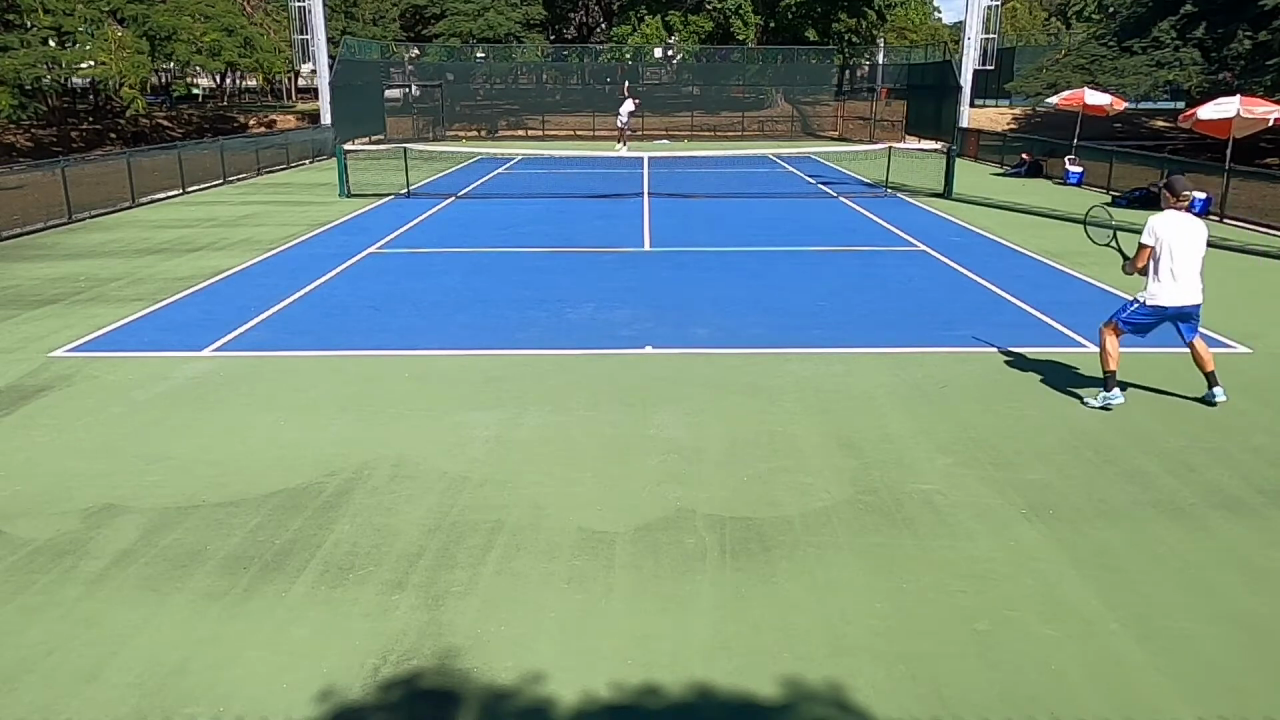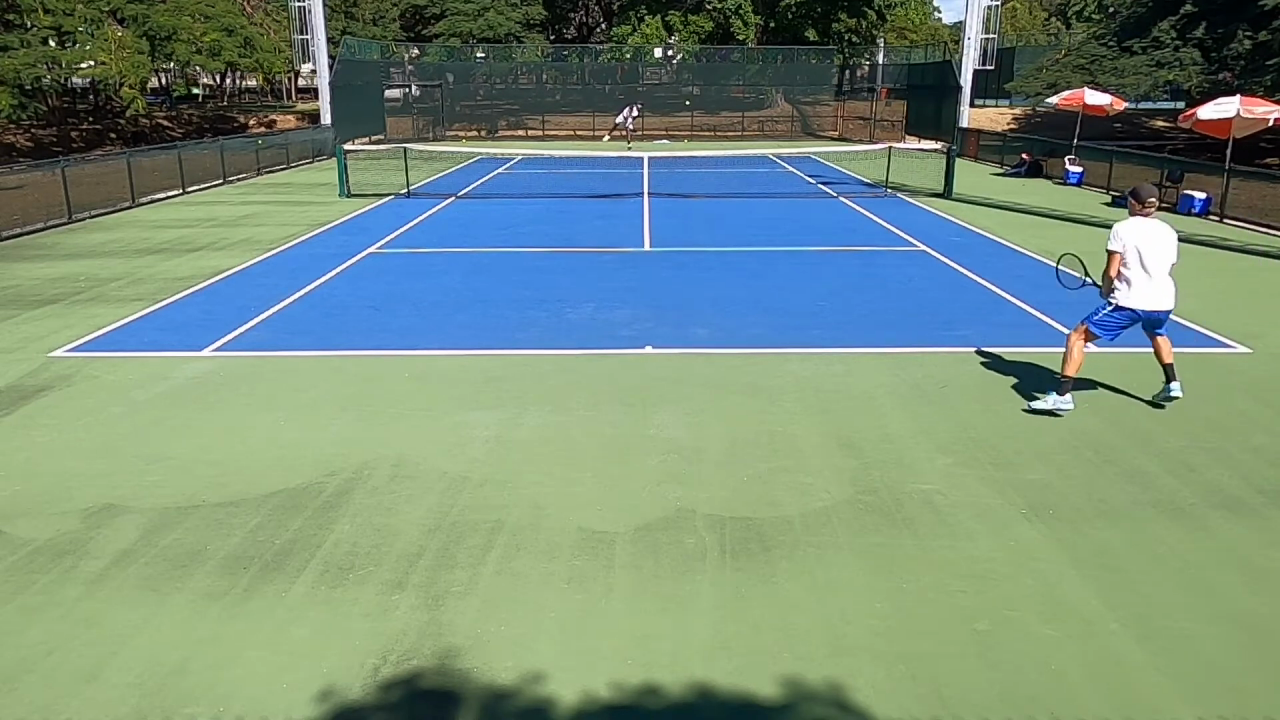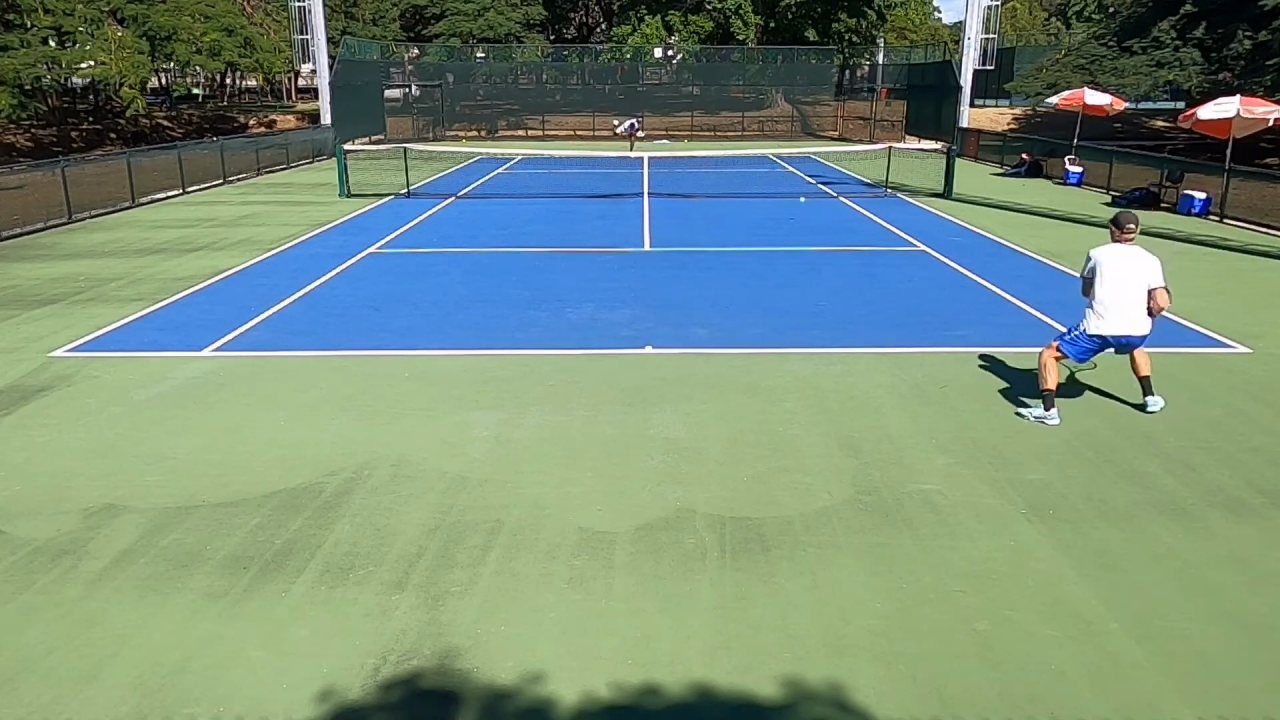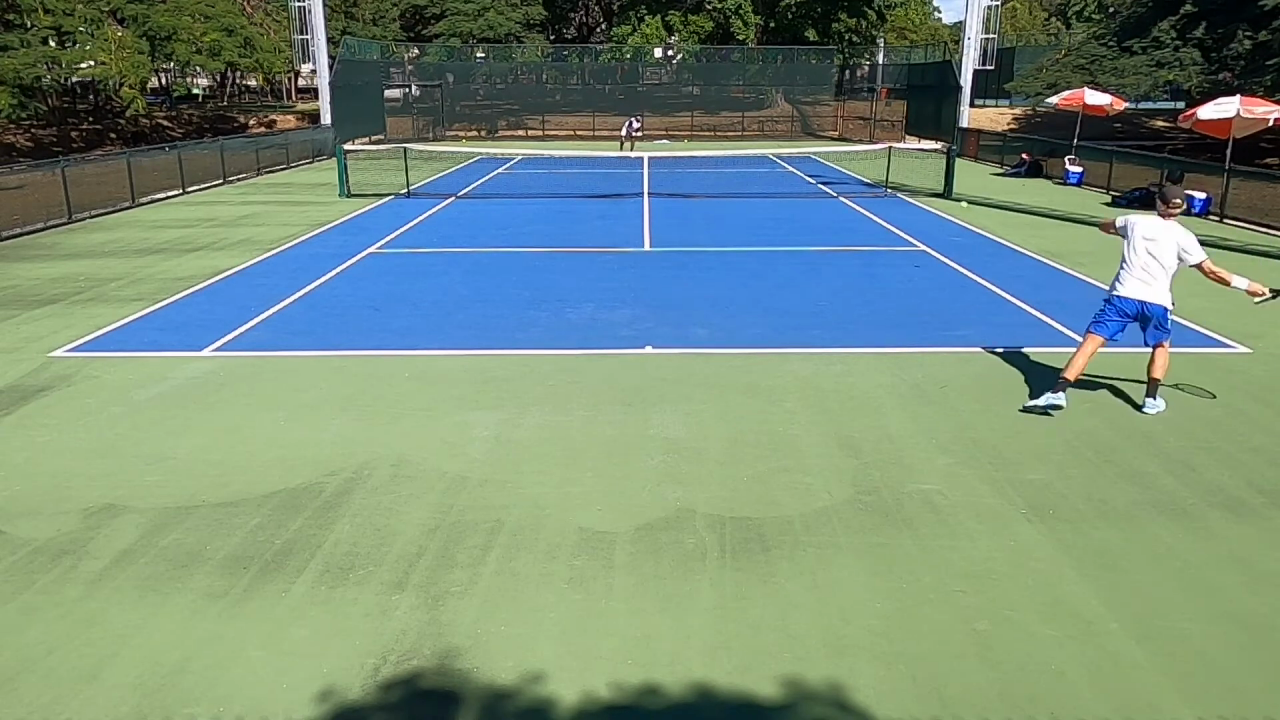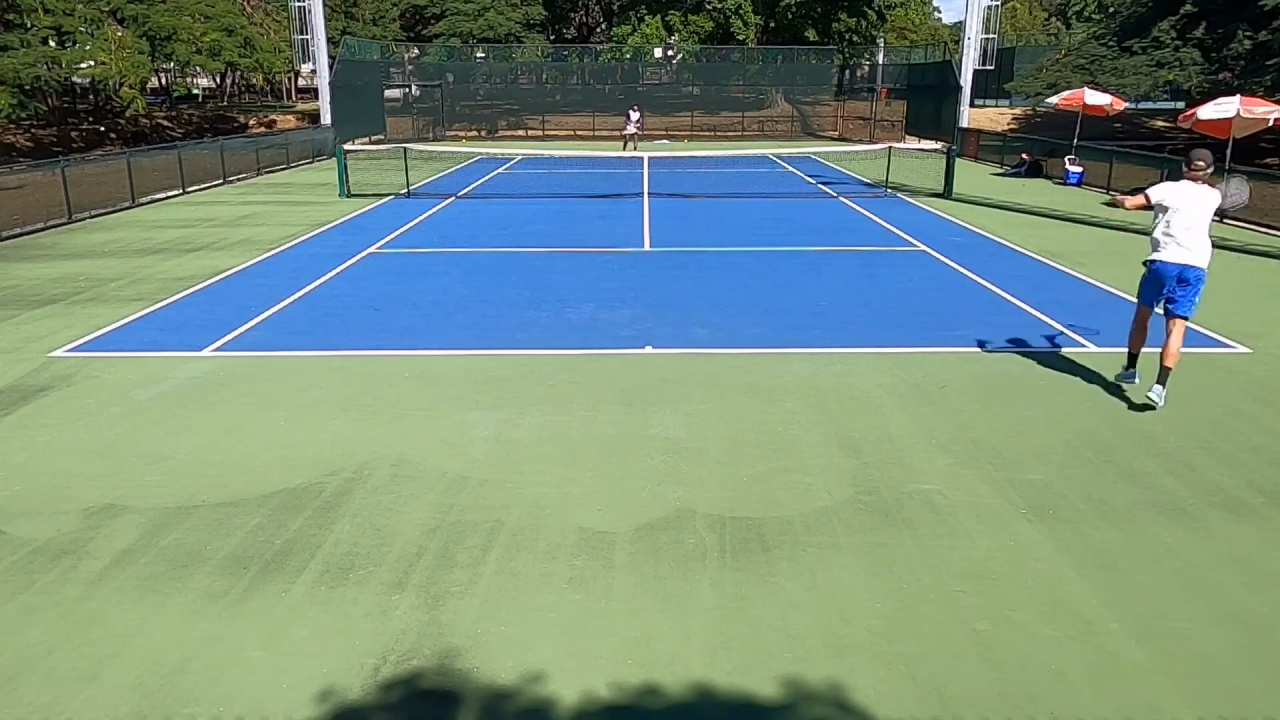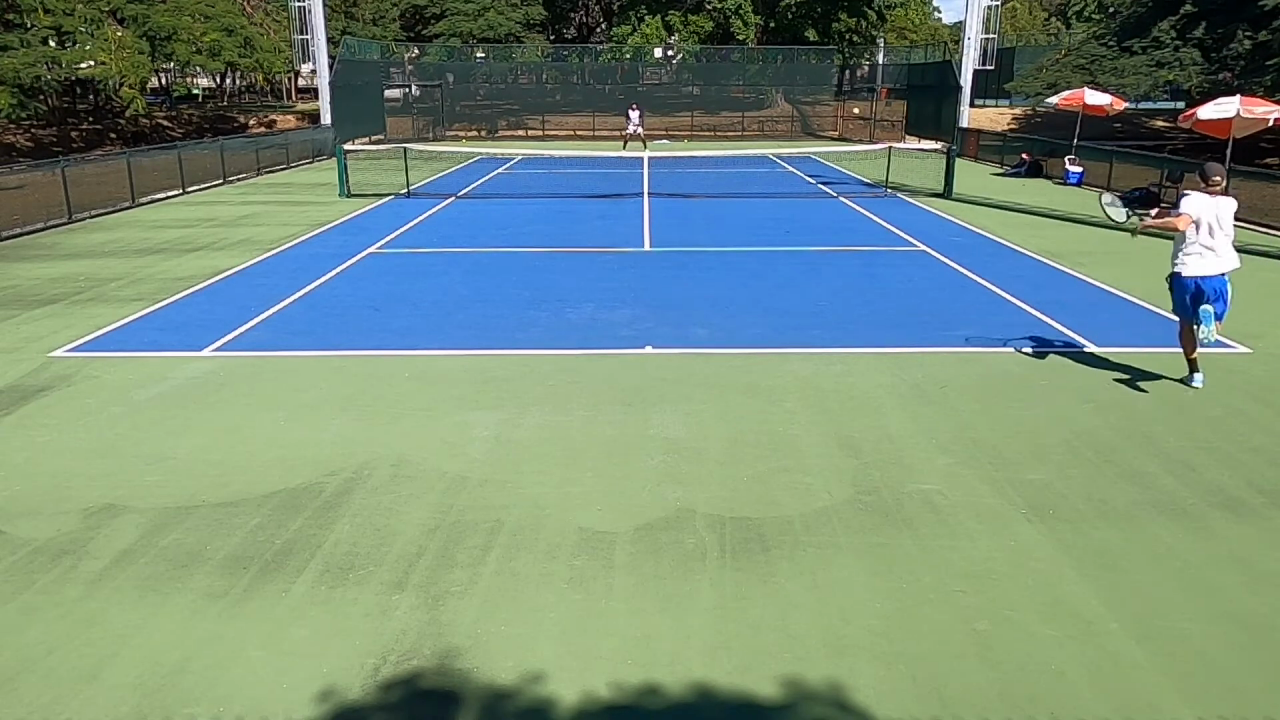
dt=0.2s
person 1, frame 1
left shoulder: (1157, 222)
right shoulder: (1200, 227)
left elbow: (1138, 264)
left wrist: (1128, 267)
left hip: (1158, 300)
right hip: (1191, 300)
left knee: (1108, 332)
right knee: (1193, 339)
left ankle: (1110, 390)
right ankle: (1214, 389)
person 1, frame 2
left shoulder: (1121, 228)
right shoulder: (1169, 234)
left elbow: (1111, 273)
right elbow: (1165, 273)
left wrist: (1107, 290)
left hip: (1129, 304)
right hip: (1163, 304)
left knee: (1076, 338)
right knee: (1158, 335)
left ankle: (1062, 396)
right ankle: (1171, 385)
person 1, frame 3
left shoulder: (1098, 254)
right shoulder: (1150, 260)
left elbow: (1087, 291)
right elbow: (1160, 303)
right wrist: (1153, 312)
left hip: (1099, 326)
right hip: (1137, 329)
left knee: (1050, 354)
right knee: (1135, 348)
left ankle: (1049, 410)
right ankle: (1150, 398)
person 1, frame 4
left shoulder: (1135, 221)
right shoulder: (1184, 238)
left elbow: (1106, 227)
right elbow: (1211, 272)
right wrist: (1246, 284)
left hip: (1123, 296)
right hip: (1157, 302)
left knee: (1089, 344)
right knee: (1161, 347)
left ankle: (1058, 393)
right ankle: (1151, 399)
person 1, frame 5
left shoulder: (1168, 188)
right shoulder: (1213, 197)
left elbow: (1129, 203)
left wrist: (1118, 199)
left hip: (1163, 264)
right hip: (1194, 269)
left knee: (1142, 314)
right knee: (1176, 327)
left ankle: (1130, 370)
right ankle: (1159, 386)
person 1, frame 6
left shoulder: (1192, 198)
right shoulder: (1230, 204)
left elbow: (1181, 223)
left wrist: (1150, 224)
right wrist: (1163, 214)
left hip: (1186, 274)
right hip: (1217, 275)
left knee: (1186, 324)
right knee: (1212, 321)
left ankle: (1195, 373)
right ankle: (1207, 322)
